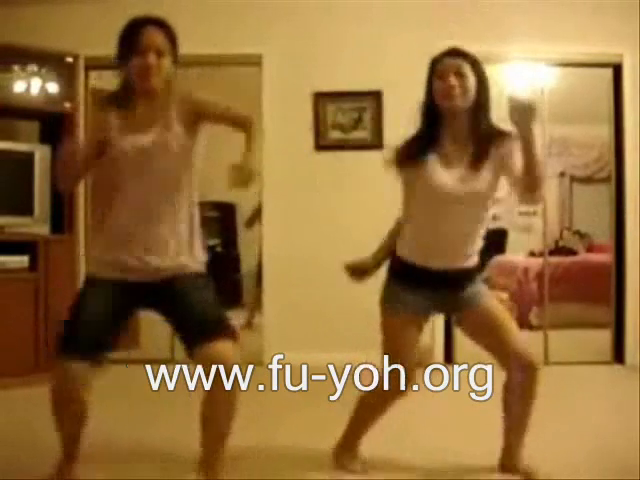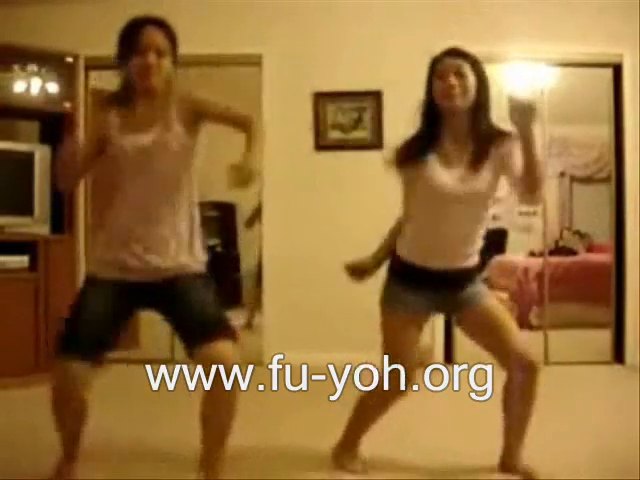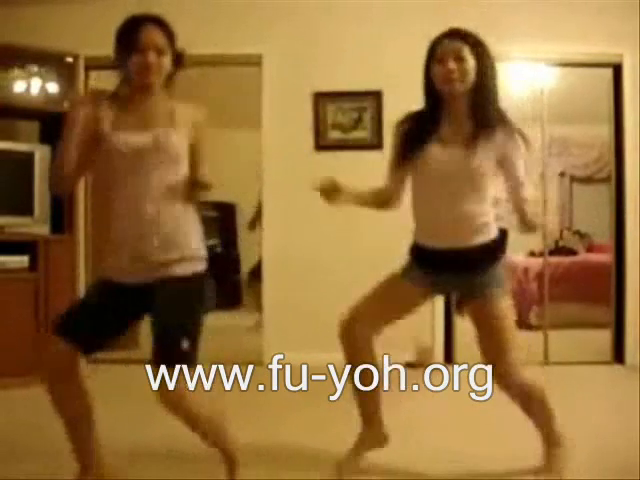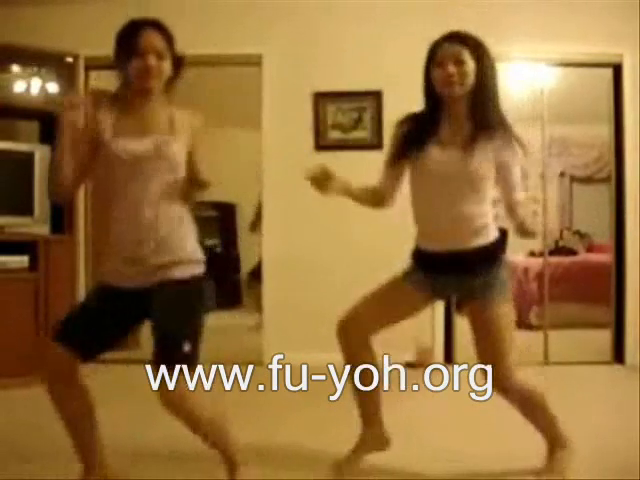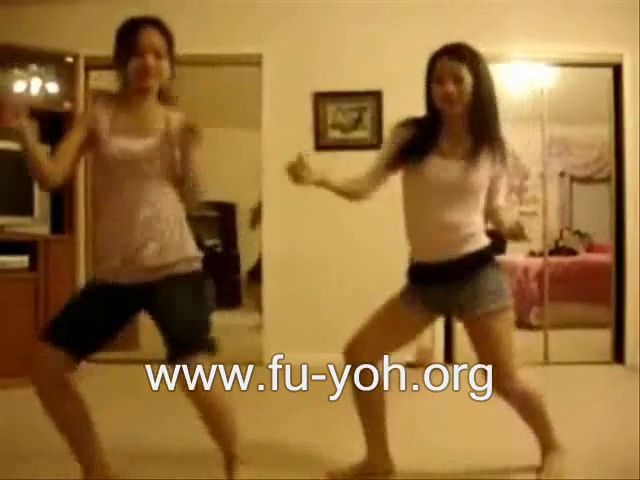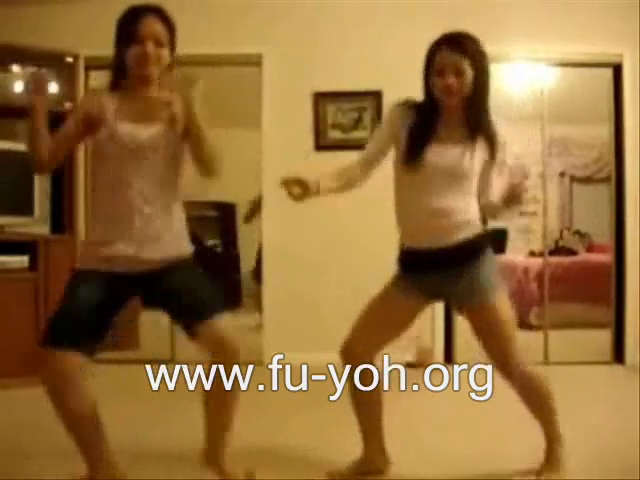
dt=0.1s
person 1, frame 1
left shoulder: (186, 108)
right shoulder: (108, 120)
left elbow: (249, 121)
right elbow: (66, 184)
left wrist: (249, 159)
right wrist: (69, 157)
left hip: (179, 265)
right hip: (114, 267)
left knee: (225, 363)
right knee: (68, 377)
person 1, frame 2
left shoulder: (188, 109)
right shoulder: (107, 117)
left elbow: (250, 122)
right elbow: (66, 181)
left wrist: (248, 160)
right wrist: (70, 149)
left hip: (178, 267)
right hip: (112, 267)
left knee: (223, 363)
right knee: (68, 375)
person 1, frame 3
left shoulder: (187, 116)
right shoulder: (101, 115)
right elbow: (62, 183)
left wrist: (198, 184)
right wrist: (74, 126)
left hip: (178, 266)
right hip: (121, 270)
left knee: (173, 390)
right knee: (56, 357)
person 1, frame 4
left shoulder: (184, 123)
right shoulder: (100, 118)
right elbow: (62, 190)
left wrist: (195, 181)
right wrist: (65, 132)
left hip: (177, 271)
right hip: (121, 275)
left knee: (174, 391)
right knee: (56, 359)
person 1, frame 5
left shoulder: (176, 122)
right shoulder: (97, 115)
left elbow: (189, 200)
right elbow: (50, 178)
left wrist: (189, 157)
left hip: (173, 265)
right hip: (111, 272)
right knee: (46, 365)
person 1, frame 6
left shoulder: (179, 106)
right shoulder: (100, 105)
left elbow: (210, 168)
right elbow: (43, 163)
left wrist: (191, 108)
right wrist: (38, 108)
left hip: (168, 254)
right hip: (103, 258)
left knee: (225, 344)
right knee: (58, 363)
person 2, frame 1
left shoulder: (501, 145)
right shoulder: (415, 151)
left elbow: (531, 196)
right elbow: (409, 216)
left wrist: (526, 133)
right wrist: (374, 260)
left hip: (465, 280)
right hip: (410, 278)
left knee: (523, 361)
right knee: (397, 382)
person 2, frame 2
left shoulder: (500, 146)
right shoulder: (416, 149)
left elbow: (532, 195)
right elbow: (408, 216)
left wrist: (526, 134)
right wrist: (373, 260)
left hip: (464, 280)
right hip: (410, 277)
left knee: (523, 363)
right knee: (396, 382)
right ankle: (346, 444)
person 2, frame 3
left shoulder: (499, 132)
right shoulder: (412, 130)
left elbow: (521, 191)
right elbow: (391, 196)
left wrist: (528, 216)
right wrist: (347, 194)
left hip: (481, 262)
right hip: (425, 261)
left knee: (508, 374)
right knee: (353, 328)
left ankle: (554, 441)
right ankle: (372, 429)
person 2, frame 4
left shoulder: (497, 136)
right shoulder: (411, 130)
left elbow: (514, 199)
right elbow: (384, 195)
left wrist: (523, 222)
right wrist: (339, 186)
left hip: (483, 265)
right hip: (428, 264)
left knee: (502, 380)
right knee: (351, 329)
left ankle: (558, 443)
right ankle: (373, 432)
person 2, frame 5
left shoulder: (490, 148)
right shoulder: (408, 135)
left elbow: (494, 209)
right elbow: (364, 187)
left wrist: (511, 226)
right wrist: (317, 178)
left hip: (476, 272)
right hip: (423, 277)
left knee: (505, 382)
right knee: (358, 355)
person 2, frame 6
left shoulder: (485, 138)
right shoulder: (405, 116)
left elbow: (483, 208)
right elbow: (362, 168)
left wrist: (508, 198)
right wrist: (317, 185)
left hip: (471, 260)
right hip: (415, 265)
left knee: (514, 367)
right knee: (355, 350)
